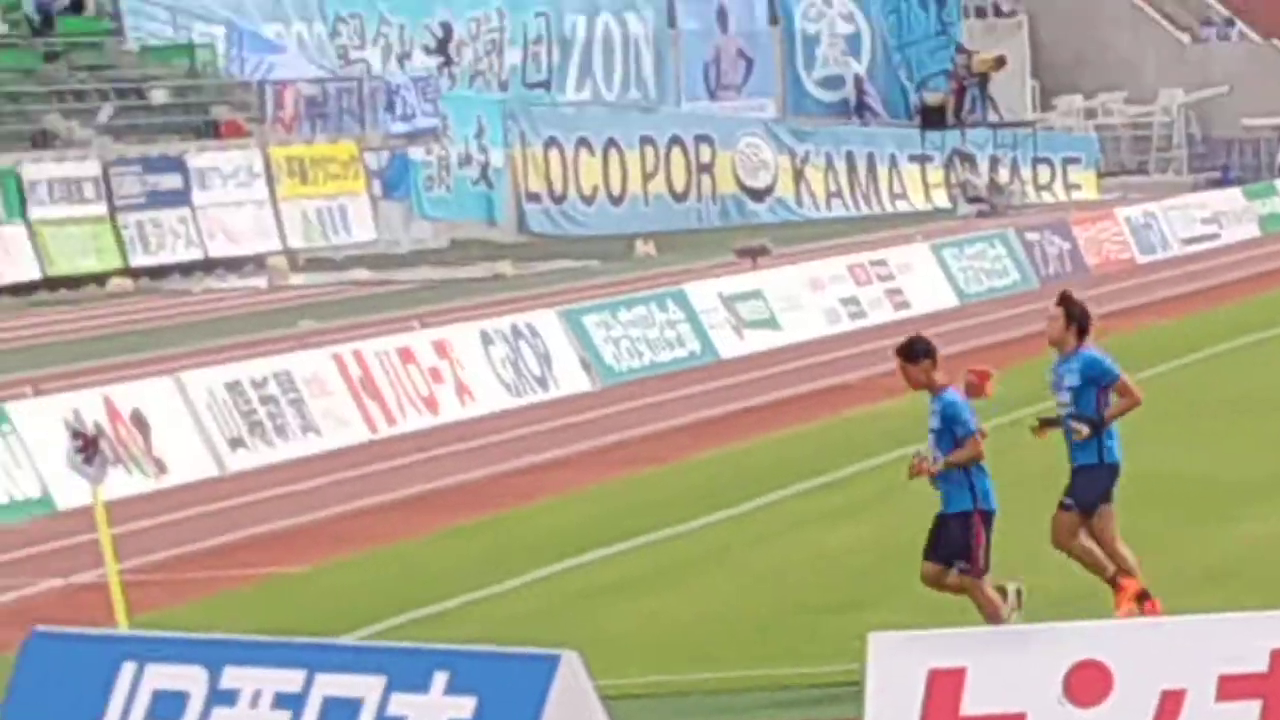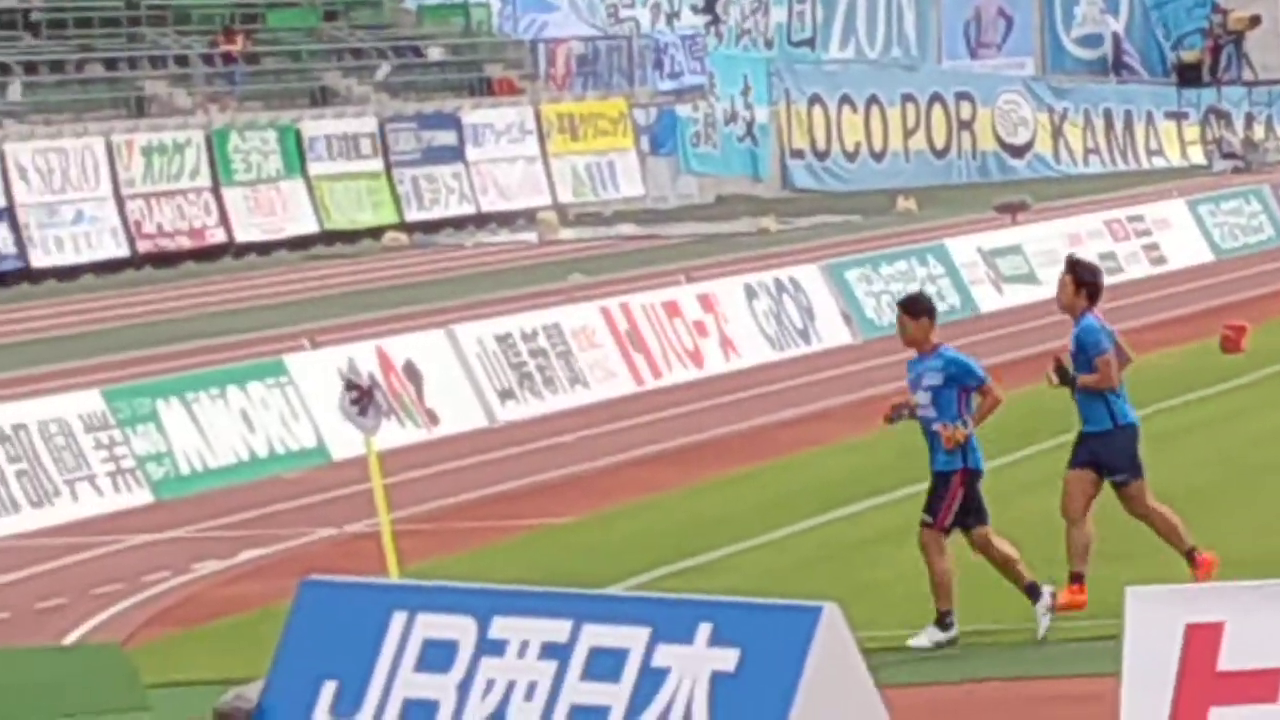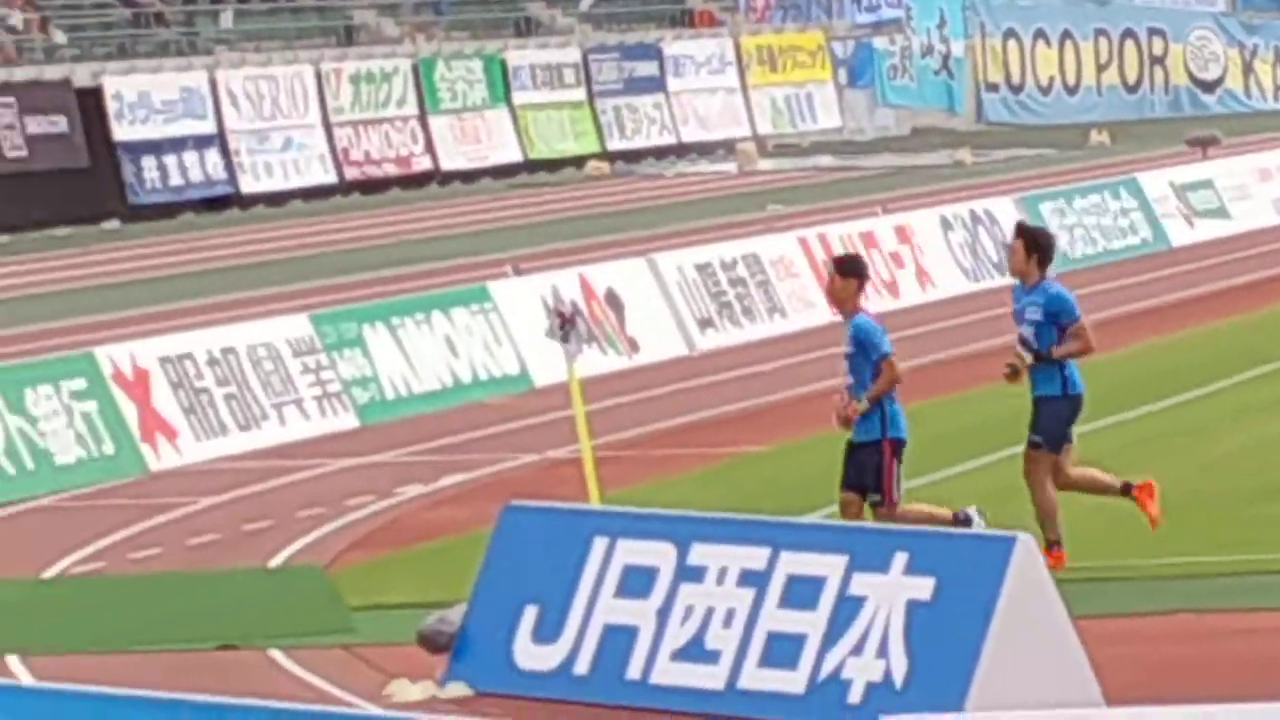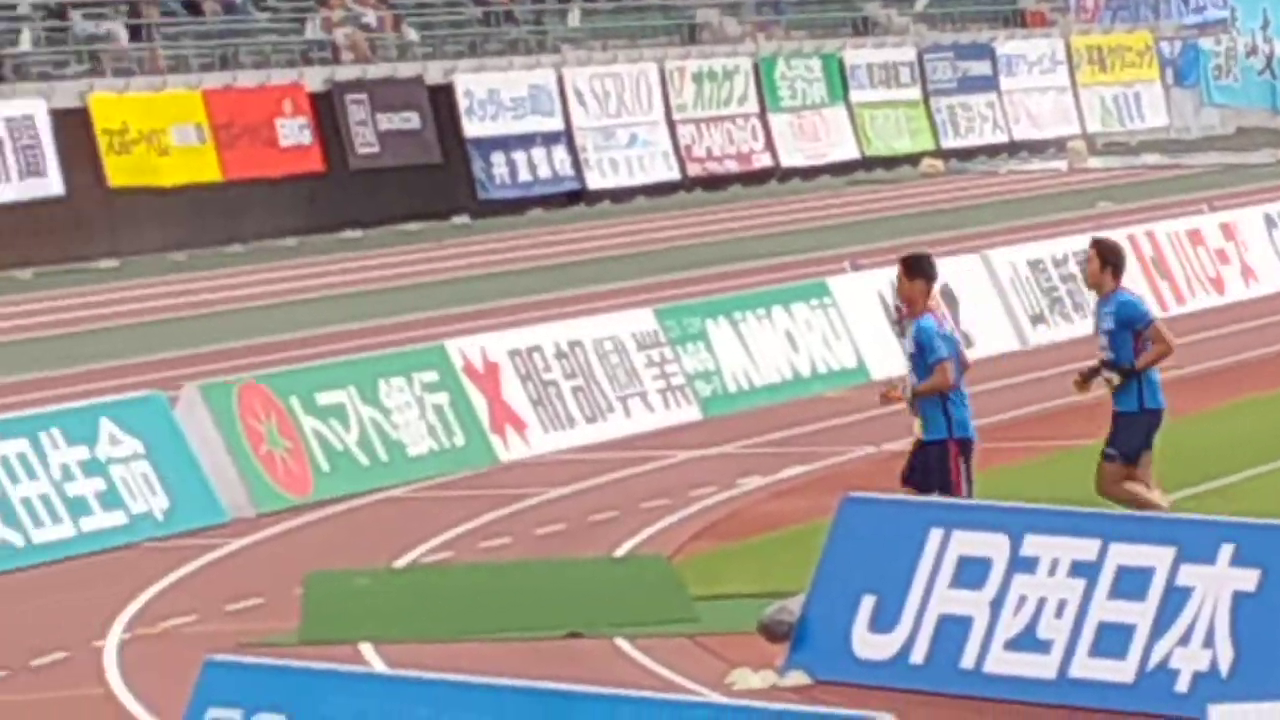
dt=0.5s
person 1, frame 1
left shoulder: (1091, 361)
right shoulder: (1061, 363)
left elbow: (1134, 397)
left wrist: (1097, 424)
right wrist: (1050, 422)
left hip: (1098, 462)
right hip: (1086, 462)
left knee: (1062, 536)
right knee: (1105, 539)
left ankle: (1122, 586)
right ankle: (1147, 604)
person 1, frame 2
left shoulder: (1088, 328)
right shoulder: (1089, 323)
left elbow: (1108, 378)
right elbow: (1125, 358)
left wrist: (1070, 381)
left hip: (1113, 430)
right hip: (1093, 430)
left knee: (1141, 507)
right knee: (1072, 509)
left ankle: (1198, 560)
right ankle: (1076, 588)
person 1, frame 3
left shoulder: (1055, 296)
right shoulder: (1020, 293)
left elbow: (1087, 344)
left wrist: (1042, 357)
right wrist: (1020, 363)
left hip: (1059, 395)
right hip: (1045, 395)
left knee: (1037, 475)
right knee: (1059, 475)
left ankle: (1054, 552)
right ankle: (1136, 490)
person 1, frame 4
left shoulder: (1127, 304)
right shoulder: (1104, 305)
left elbow: (1167, 344)
left wrist: (1131, 370)
right wrist: (1094, 371)
left hip: (1140, 408)
right hip: (1129, 407)
left knee: (1109, 486)
right knee: (1140, 485)
person 2, frame 1
left shoulder: (950, 403)
right shoulder: (941, 399)
left elbow: (977, 450)
right elbow: (980, 433)
left wrist: (938, 465)
left hip: (971, 506)
right hip: (953, 504)
left knee: (972, 581)
right knee: (930, 576)
right ankle: (1004, 596)
person 2, frame 2
left shoulder: (952, 361)
right shoulder: (915, 365)
left elbow: (993, 396)
left wrist: (965, 428)
right wrist: (902, 411)
left hip: (958, 464)
right hip: (943, 464)
left knee: (929, 539)
right knee: (981, 538)
left ankle: (945, 624)
right ankle: (1038, 594)
person 2, frame 3
left shoulder: (864, 327)
right shoulder: (858, 327)
left elbow: (892, 375)
left wrist: (860, 405)
right wrist: (849, 403)
left hip: (881, 435)
right hip: (863, 435)
left knee: (888, 512)
right knee: (849, 505)
left ankle: (964, 520)
person 2, frame 4
left shoulder: (925, 328)
right shoulder: (927, 324)
left elbow: (945, 379)
right elbow: (963, 365)
left wrist: (906, 392)
left hip: (950, 433)
right hip: (934, 433)
